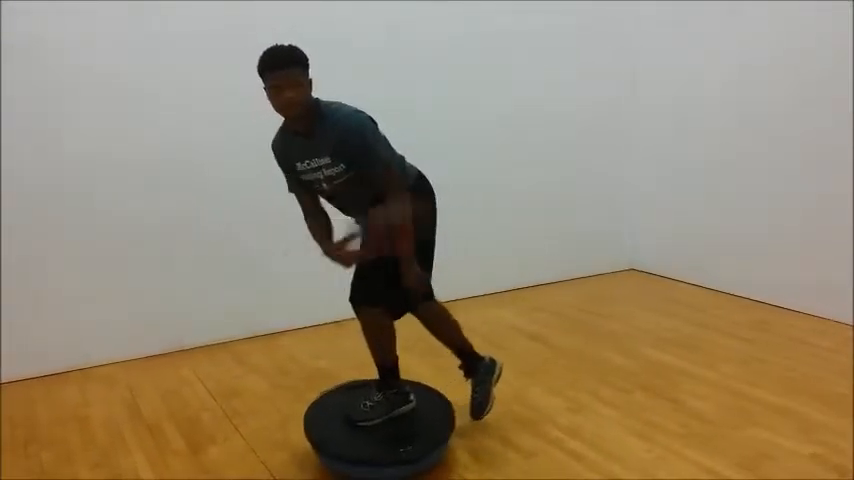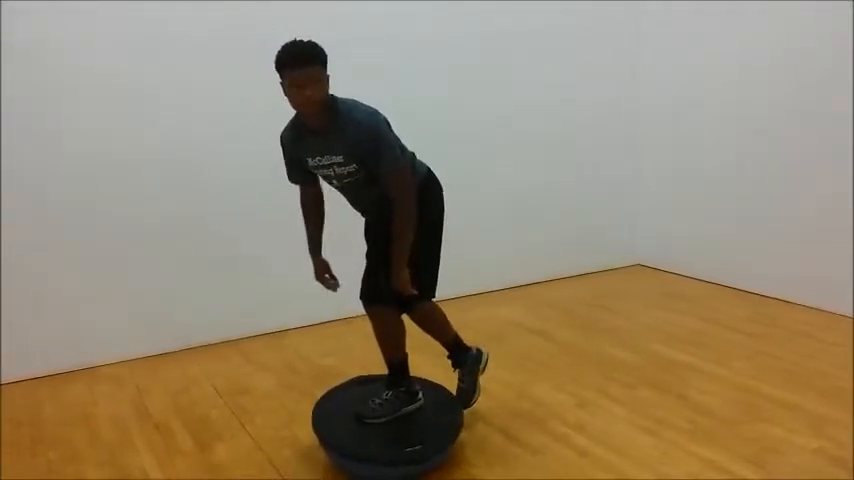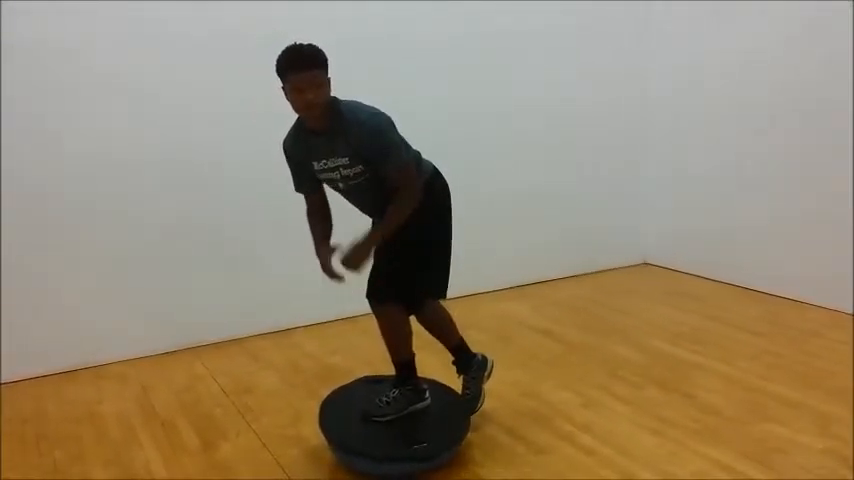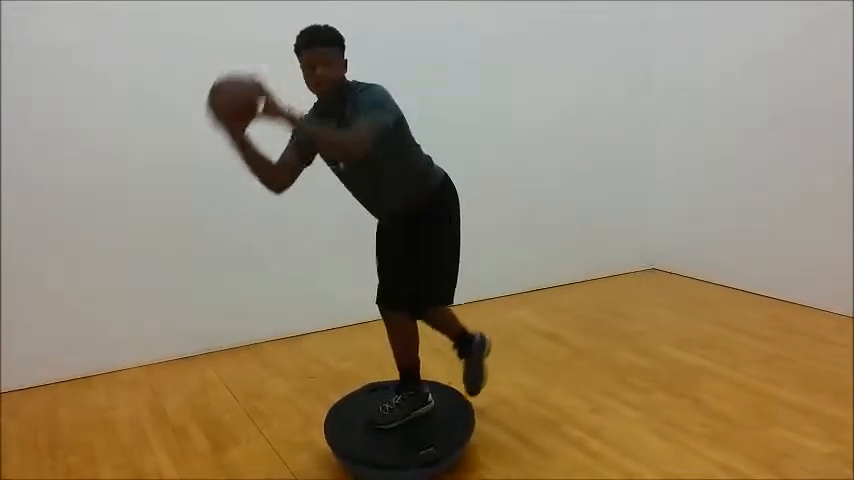
dt=0.5s
person 1, frame 1
left shoulder: (350, 124)
right shoulder: (283, 147)
left elbow: (396, 190)
right elbow: (311, 210)
left wrist: (406, 258)
right wrist: (330, 248)
left hip: (408, 205)
right hip: (371, 216)
left knee: (369, 299)
right knee: (413, 298)
left ankle: (392, 391)
right ankle: (476, 365)
person 1, frame 2
left shoulder: (364, 123)
right shoulder: (292, 140)
left elbow: (404, 194)
right elbow: (310, 195)
left wrist: (401, 265)
right wrist: (316, 255)
left hip: (418, 200)
right hip: (379, 212)
left knee: (379, 295)
right knee: (405, 297)
left ankle: (401, 388)
right ankle: (465, 357)
person 1, frame 3
left shoulder: (368, 124)
right shoulder: (295, 145)
left elbow: (410, 189)
right elbow: (316, 202)
left wrist: (369, 244)
right wrist: (322, 248)
left hip: (424, 201)
right hip: (386, 211)
left knee: (386, 296)
right knee: (411, 296)
left ankle: (409, 386)
right ankle: (469, 363)
person 1, frame 4
left shoulder: (372, 100)
right shoulder: (309, 123)
left elbow: (354, 148)
right elbow: (278, 181)
left wrist: (287, 116)
right wrist: (237, 135)
left hip: (434, 205)
right hip: (394, 218)
left knee: (397, 301)
right knee: (399, 301)
left ankle: (413, 390)
right ankle: (469, 344)
